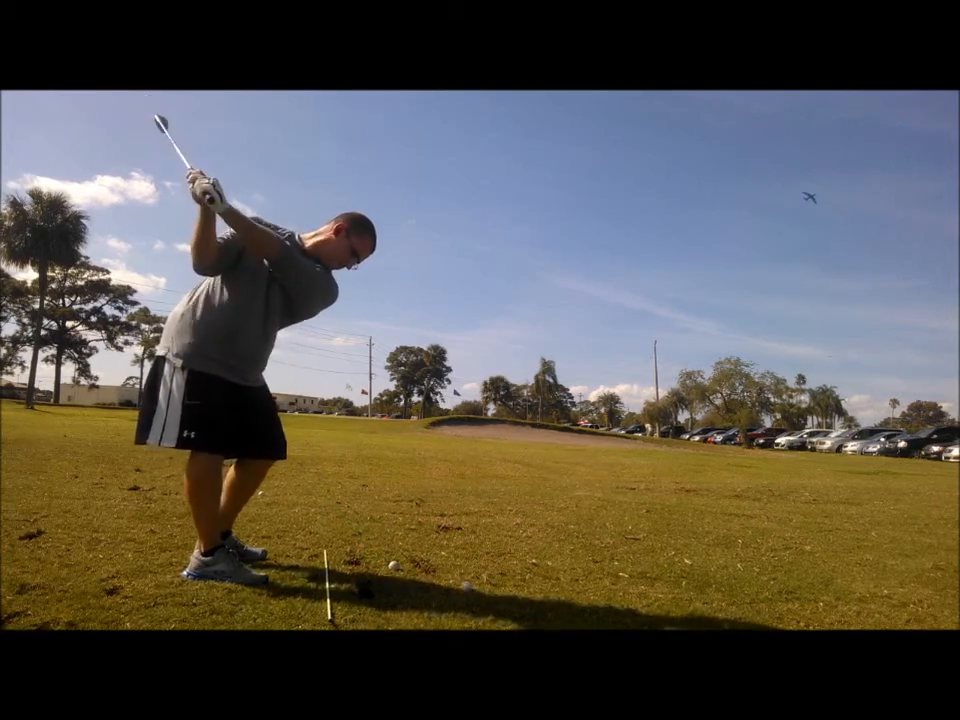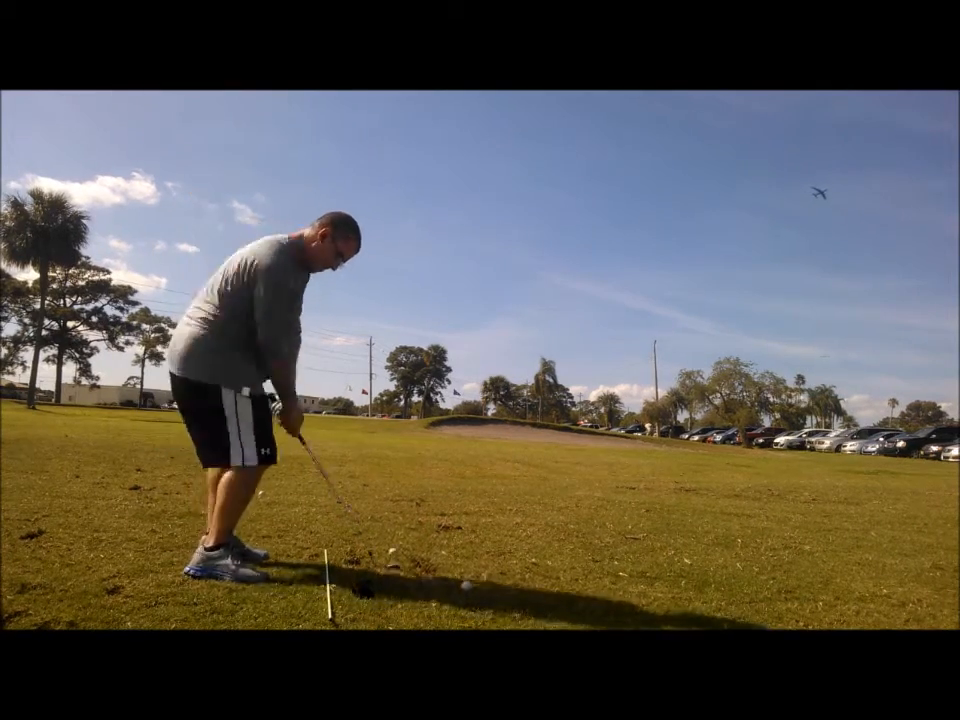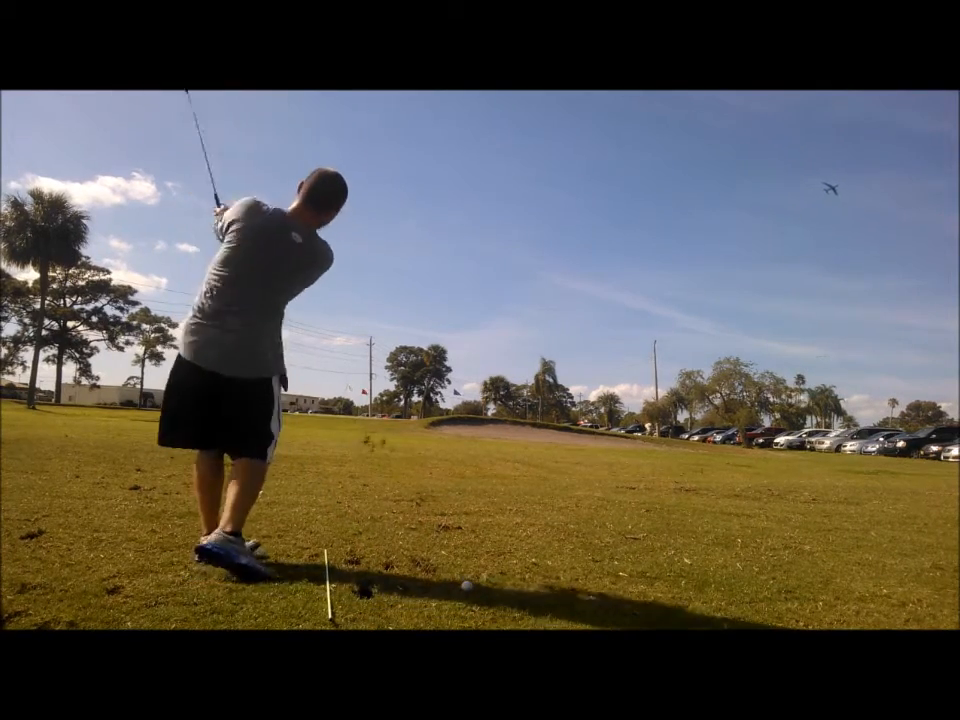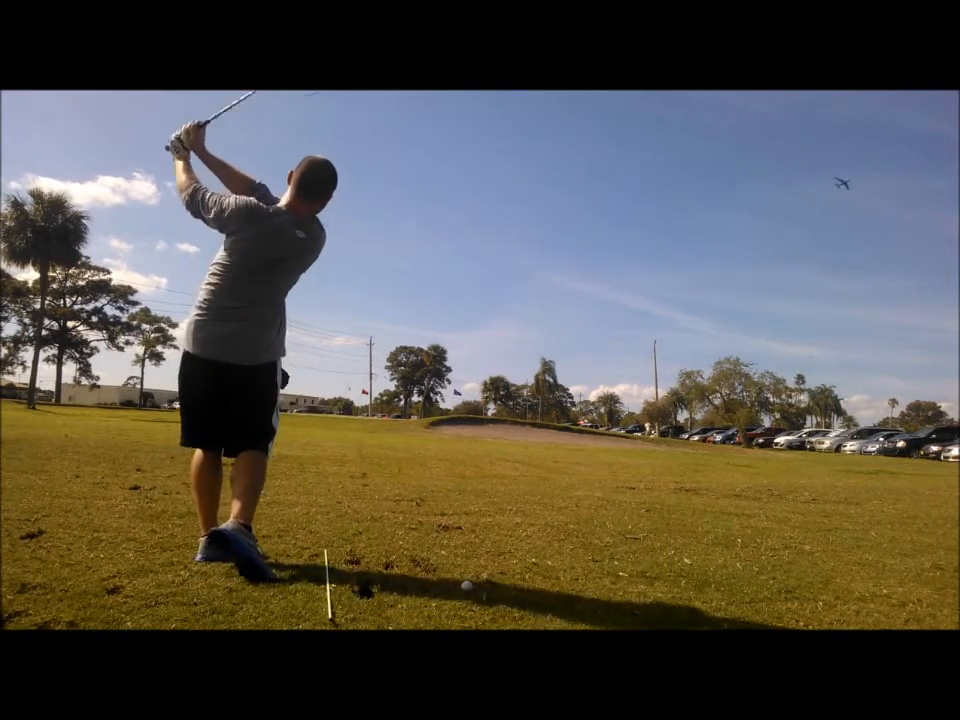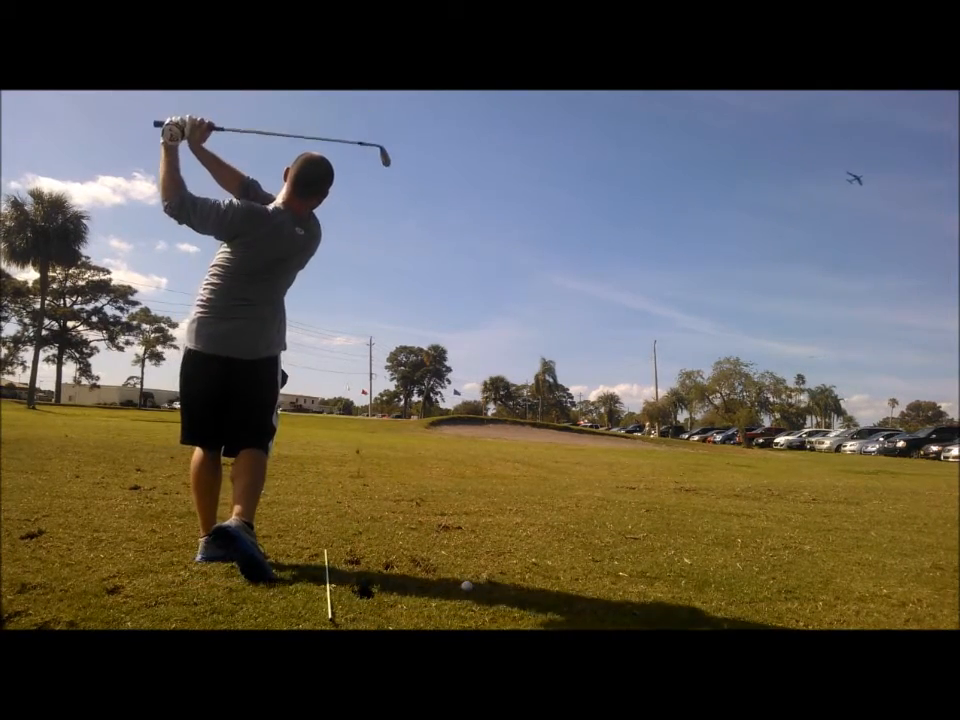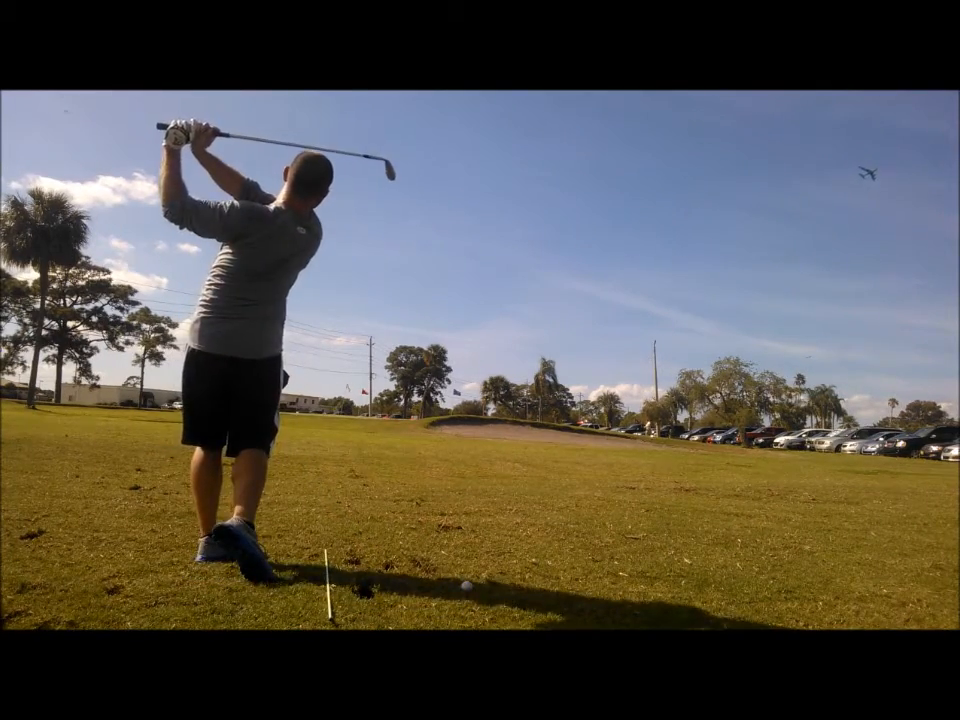
dt=0.3s
person 1, frame 1
left shoulder: (322, 286)
right shoulder: (258, 227)
left elbow: (277, 254)
right elbow: (206, 263)
left wrist: (222, 207)
right wrist: (206, 209)
left hip: (243, 373)
right hip: (192, 351)
left knee: (263, 453)
right knee: (208, 449)
left ankle: (221, 536)
right ankle: (207, 554)
person 1, frame 2
left shoulder: (279, 248)
right shoulder: (280, 267)
left elbow: (285, 340)
right elbow: (275, 346)
left wrist: (286, 400)
right wrist: (289, 400)
left hip: (193, 361)
right hip: (217, 367)
left knee: (226, 454)
right knee: (250, 457)
left ankle: (219, 538)
right ankle: (212, 552)
person 1, frame 3
left shoulder: (249, 213)
right shoulder: (320, 256)
left elbow: (225, 223)
left wrist: (224, 214)
left hip: (198, 348)
right hip: (254, 361)
left knee: (208, 446)
right knee: (252, 451)
left ankle: (211, 532)
right ankle: (226, 534)
person 1, frame 4
left shoulder: (251, 217)
right shoulder: (314, 238)
left elbow: (193, 197)
right elbow: (257, 192)
left wrist: (183, 155)
right wrist: (203, 152)
left hip: (204, 344)
right hip: (257, 354)
left knee: (207, 445)
right knee: (252, 446)
left ankle: (209, 537)
right ankle: (237, 525)
person 1, frame 5
left shoulder: (251, 220)
right shoulder: (309, 234)
left elbow: (176, 203)
right elbow: (248, 187)
left wrist: (171, 145)
right wrist: (199, 148)
left hip: (206, 344)
right hip: (257, 353)
left knee: (207, 443)
right knee: (252, 444)
left ankle: (209, 537)
right ankle: (240, 524)
person 1, frame 6
left shoulder: (260, 216)
right shoulder: (309, 232)
left elbow: (176, 208)
left wrist: (173, 150)
left hip: (212, 343)
right hip: (255, 353)
left knee: (209, 442)
right knee: (253, 445)
left ankle: (210, 539)
right ankle: (240, 525)
